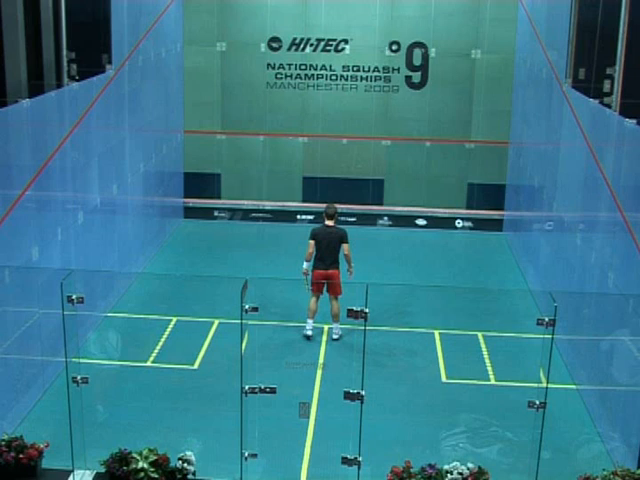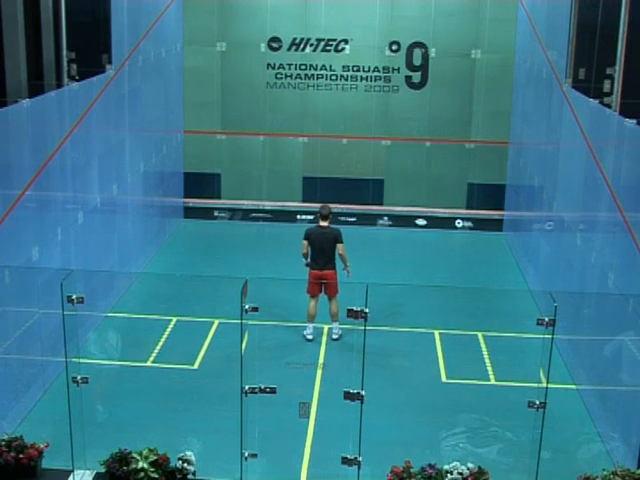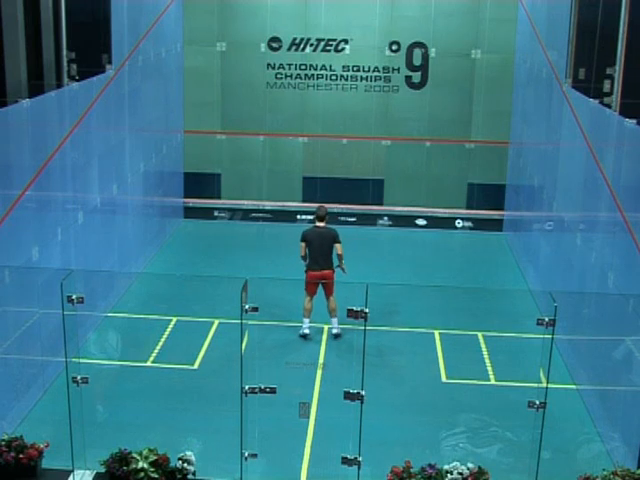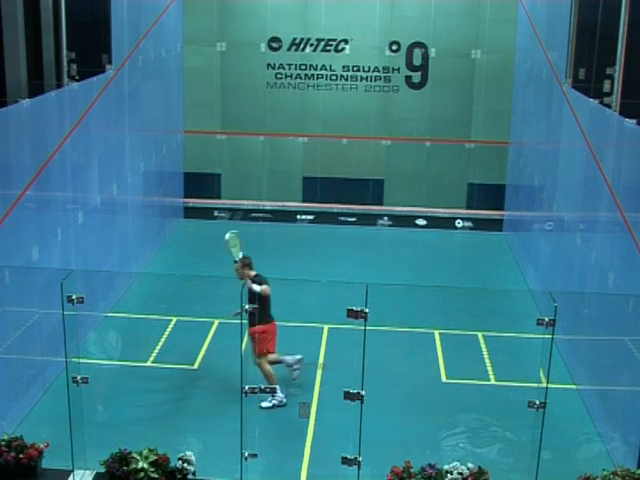
dt=1s
person 1, frame 1
left shoulder: (315, 231)
right shoulder: (342, 232)
left elbow: (310, 251)
right elbow: (346, 252)
left wrist: (305, 266)
right wrist: (350, 266)
left hip: (318, 270)
right hip: (333, 271)
left knee: (314, 297)
right knee: (334, 300)
left ankle: (309, 328)
right ankle: (336, 331)
person 1, frame 2
left shoulder: (309, 231)
right shoulder: (336, 232)
left elbow: (304, 251)
right elbow: (341, 252)
left wrist: (307, 261)
right wrist: (346, 265)
left hip: (314, 271)
right hip: (330, 271)
left knee: (313, 301)
right knee: (333, 300)
left ankle: (310, 332)
right ankle: (335, 331)
person 1, frame 3
left shoulder: (306, 233)
right shoulder: (333, 232)
left elbow: (303, 254)
right elbow: (339, 252)
right wrist: (341, 263)
left hip: (313, 271)
right hip: (328, 272)
left knee: (309, 297)
right knee: (330, 298)
left ankle: (306, 328)
right ankle: (335, 328)
person 1, frame 4
left shoulder: (259, 280)
right shoulder: (251, 282)
left elbow: (267, 293)
left wrist: (253, 287)
right wrist: (249, 309)
left hip: (265, 326)
right hip: (255, 326)
left knee: (261, 361)
right knee: (263, 359)
left ankle: (279, 397)
right ankle: (292, 361)
